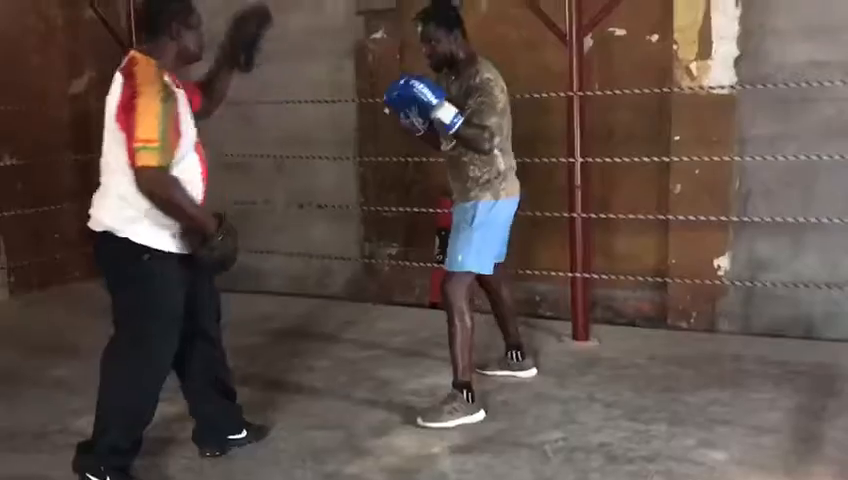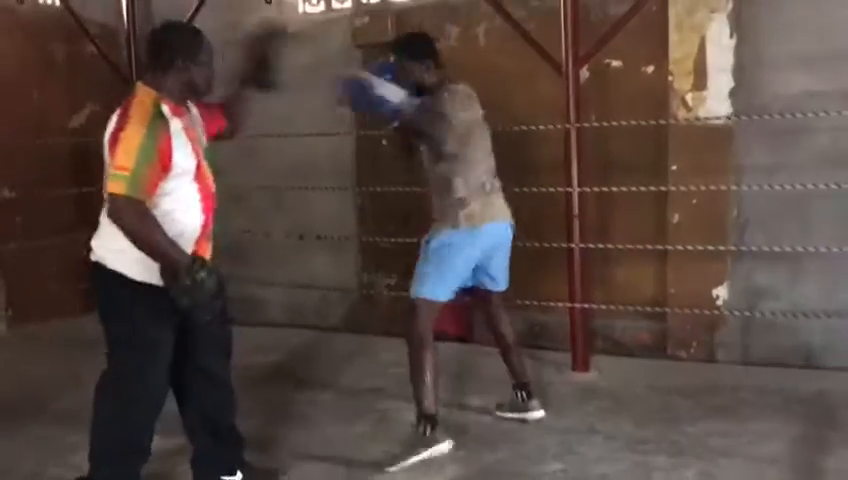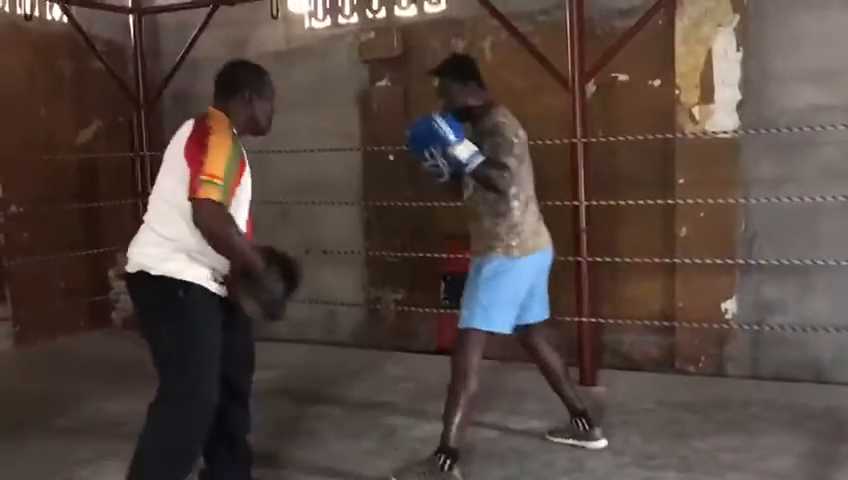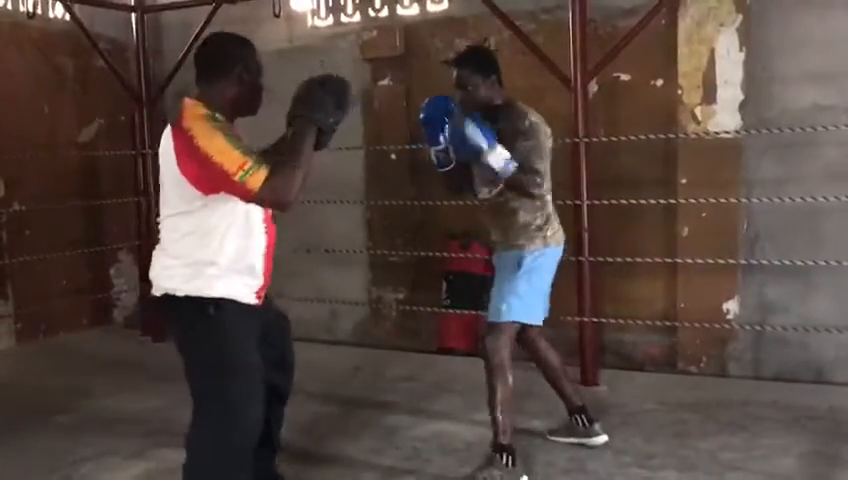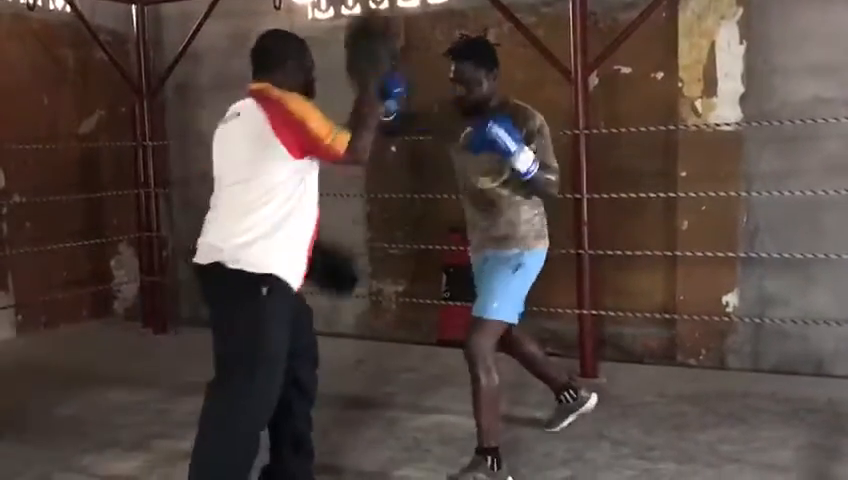
dt=0.5s
person 1, frame 1
left shoulder: (156, 78)
right shoulder: (146, 87)
left elbow: (202, 102)
right elbow: (152, 178)
left wrist: (234, 53)
right wrist: (207, 225)
left hip: (164, 240)
right hip: (138, 242)
left knee: (200, 331)
right knee: (144, 352)
left ankle: (221, 428)
person 1, frame 2
left shoulder: (183, 111)
right shoulder: (143, 119)
left elbow: (225, 123)
right elbow: (122, 206)
left wrist: (248, 76)
right wrist: (179, 263)
left hip: (177, 272)
right hip: (136, 278)
left knee: (206, 369)
right knee: (135, 388)
person 1, frame 3
left shoulder: (210, 132)
right shoulder: (218, 135)
right elbow: (209, 215)
left wrist: (249, 265)
right wrist: (257, 267)
left hip: (193, 282)
right hip: (172, 282)
left knee: (231, 381)
right knee: (192, 395)
person 1, frame 4
left shoulder: (214, 127)
right shoulder: (200, 131)
left elbow: (259, 174)
right elbow: (280, 192)
left wrist: (298, 128)
right wrist: (309, 127)
left hip: (237, 291)
right hip: (202, 297)
left knee: (272, 374)
right knee: (229, 411)
person 1, frame 5
left shoulder: (242, 114)
right shoulder: (283, 106)
right elbow: (355, 150)
left wrist: (316, 255)
right wrist: (370, 86)
left hip: (264, 271)
right hip: (247, 274)
left knee: (296, 376)
right knee: (246, 395)
person 2, frame 1
left shoulder: (483, 79)
right shoulder: (453, 78)
left elbow: (484, 142)
right elbow: (441, 140)
left wrist: (438, 106)
right wrist: (416, 117)
left hip: (487, 197)
right hip: (477, 196)
left knee: (454, 289)
right knee: (490, 277)
left ankle: (463, 397)
right ankle: (517, 356)
person 2, frame 2
left shoulder: (449, 100)
right shoulder: (448, 99)
left elbow: (437, 139)
right elbow: (414, 138)
left wrist: (389, 94)
right wrist: (396, 109)
left hip: (462, 228)
right hip: (495, 221)
left knee: (420, 322)
right knee: (492, 307)
left ankle: (427, 428)
right ankle: (524, 396)
person 2, frame 3
left shoulder: (497, 125)
right shoulder: (491, 124)
left elbow: (502, 183)
right elbow: (469, 185)
left wrist: (458, 146)
right wrist: (438, 160)
left hip: (507, 254)
right hip: (533, 249)
left knee: (466, 352)
right knee: (533, 337)
right ankle: (584, 424)
person 2, frame 4
left shoulder: (525, 124)
right shoulder: (481, 127)
left elbow: (535, 186)
right elbow: (457, 184)
left wrist: (488, 152)
right wrist: (441, 138)
left hip: (534, 247)
right hip: (520, 246)
left knee: (495, 344)
right knee: (529, 336)
right ankle: (583, 420)
person 2, frame 5
left shoulder: (526, 120)
right shoulder: (462, 121)
left elbow: (550, 187)
left wrist: (517, 153)
left hip: (518, 248)
right hip: (486, 247)
left knee: (479, 345)
right knee: (507, 334)
right ankle: (571, 393)
